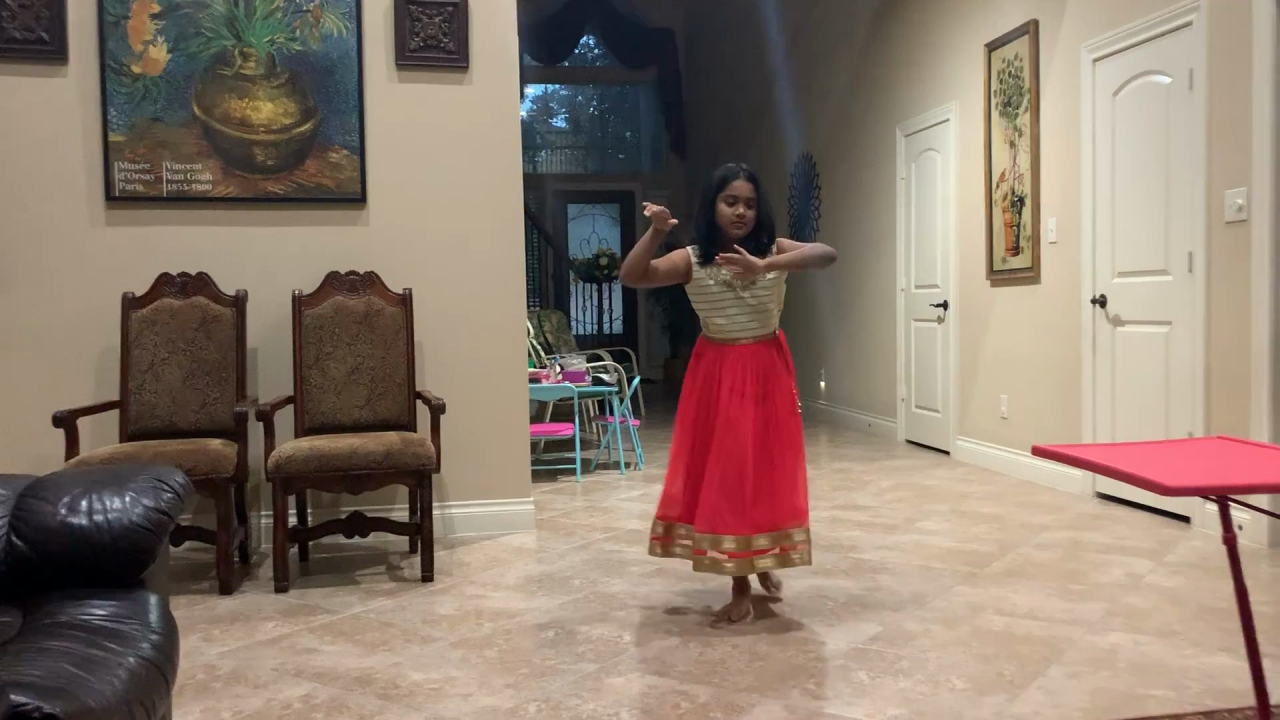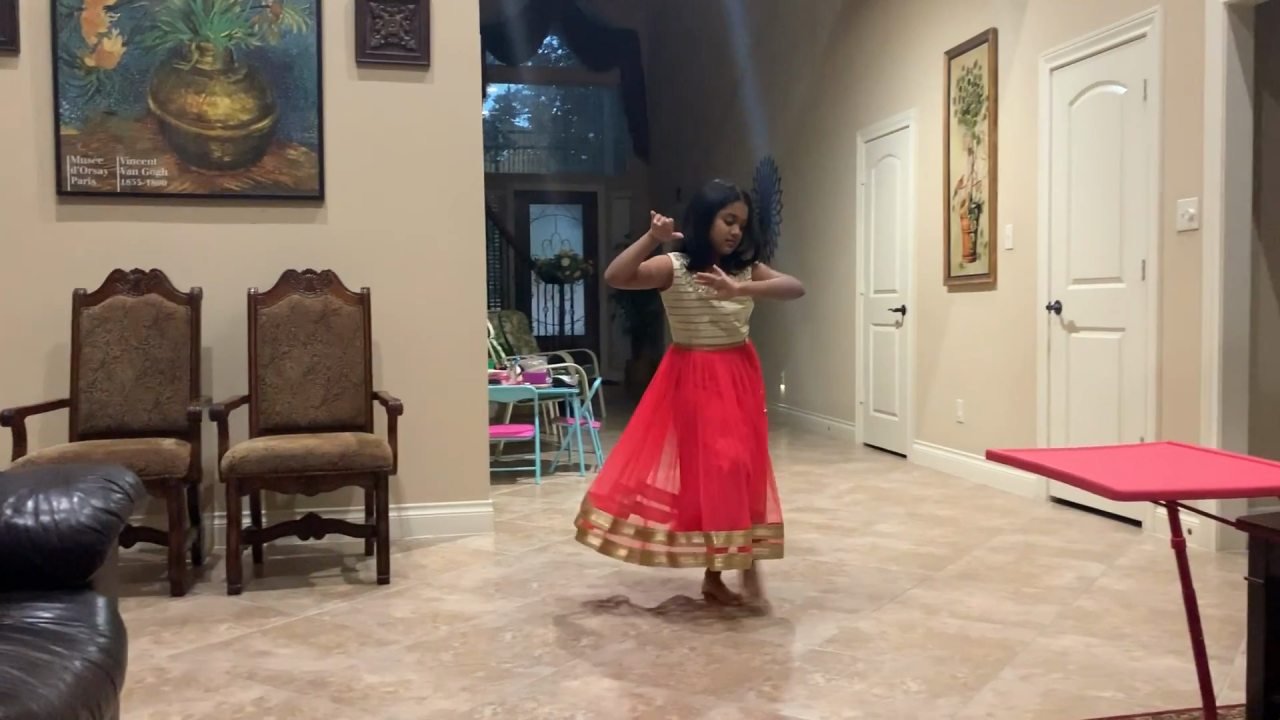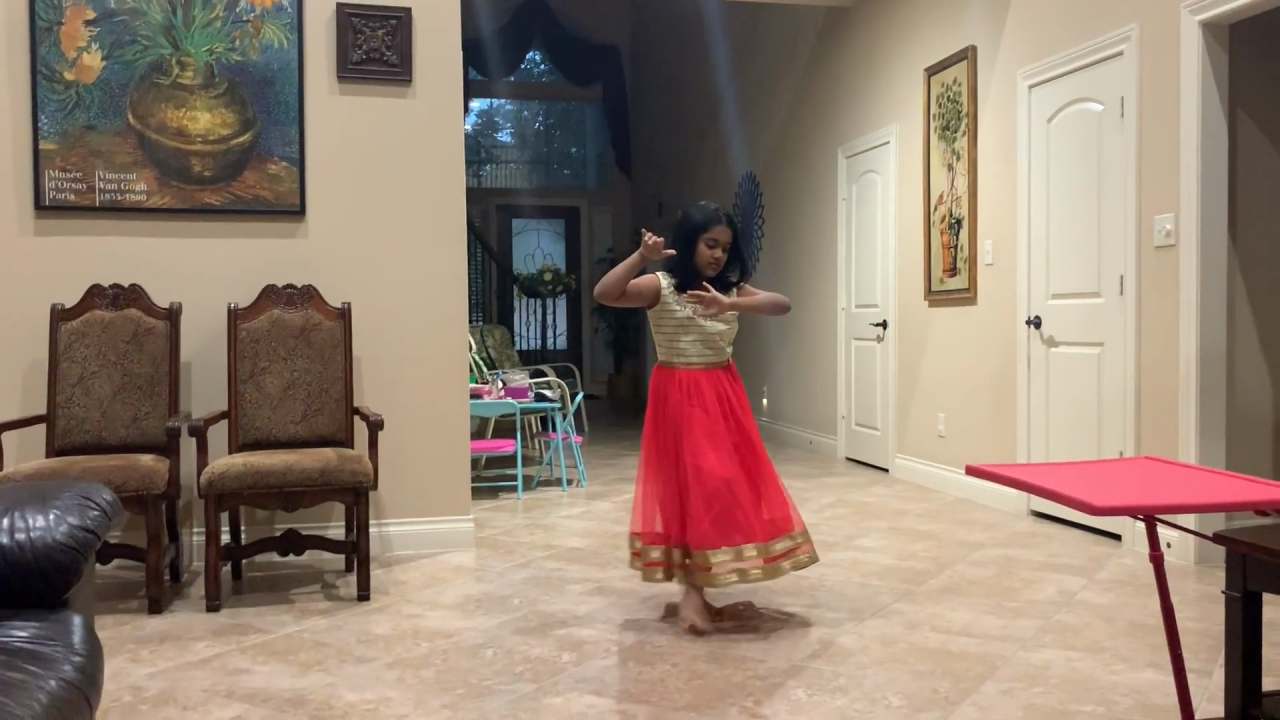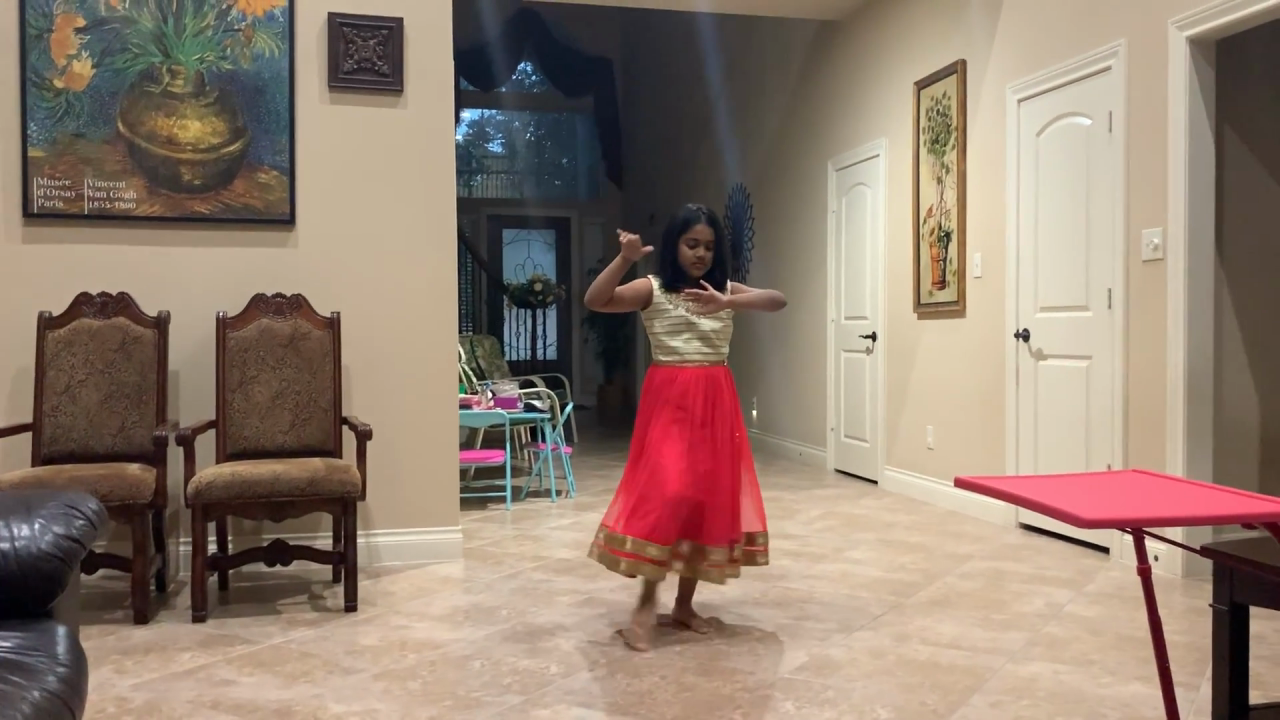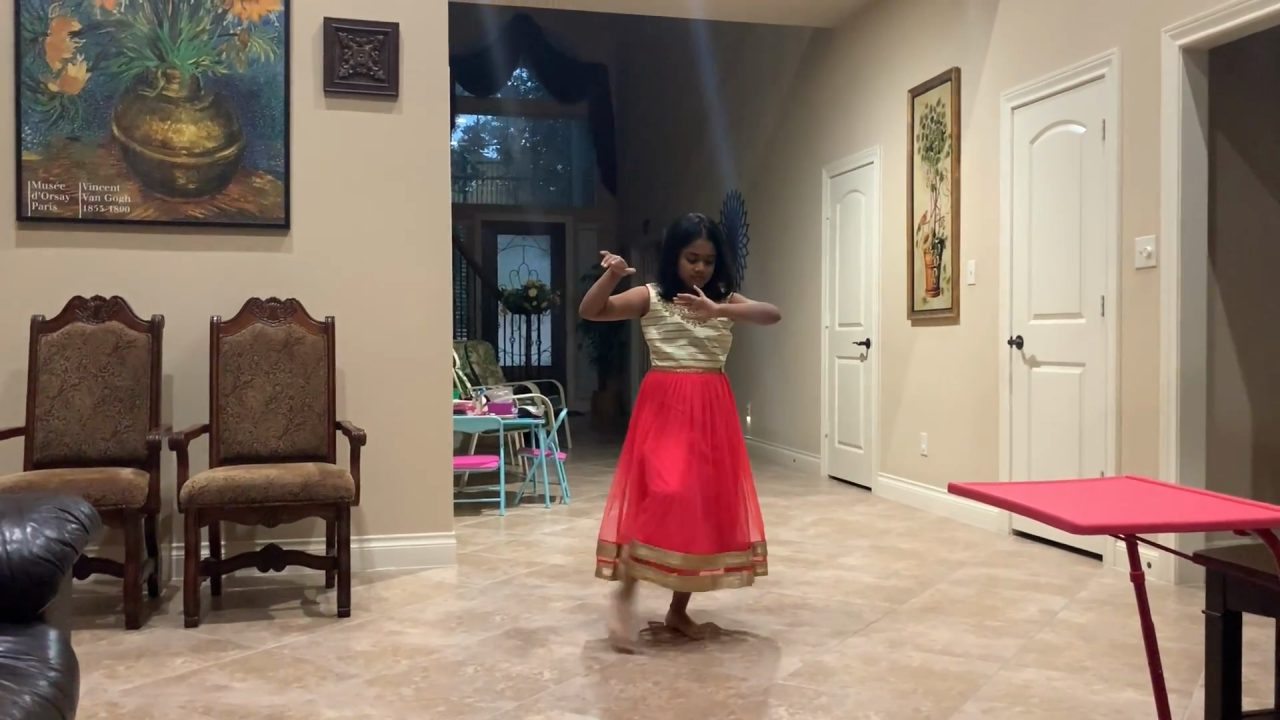
dt=0.4s
person 1, frame 1
left shoulder: (773, 251)
right shoulder: (692, 260)
left elbow: (828, 254)
right elbow: (631, 277)
left wrist: (765, 267)
right wrist: (655, 232)
left hip: (767, 368)
right hip: (718, 371)
left knee: (765, 467)
right knee: (721, 467)
left ankle: (760, 562)
right ankle: (739, 586)
person 1, frame 2
left shoulder: (747, 269)
right shoulder: (673, 267)
left elbow: (795, 287)
right elbow: (614, 278)
left wrist: (739, 289)
right wrist: (651, 238)
left hip: (738, 375)
right hip: (691, 376)
left knee: (736, 466)
right knee: (702, 466)
left ankle: (716, 575)
right ankle: (729, 569)
person 1, frame 3
left shoulder: (732, 289)
right shoulder: (660, 287)
left elbow: (782, 304)
right elbow: (604, 295)
left wrist: (729, 305)
right wrist: (642, 256)
left hip: (723, 393)
right hip: (679, 394)
left knee: (737, 486)
right knee: (702, 484)
left ankle: (700, 587)
right ankle: (691, 588)
person 1, frame 4
left shoulder: (725, 290)
right shoulder: (652, 290)
left elbow: (778, 300)
right elbow: (594, 301)
left wrist: (726, 302)
right wrist: (624, 259)
left hip: (716, 397)
right hip: (669, 396)
left knee: (708, 493)
right knee: (667, 490)
left ankle: (684, 603)
right ankle: (646, 599)
person 1, frame 5
left shoulder: (725, 300)
right shoulder: (650, 298)
left elbow: (773, 314)
right elbow: (589, 311)
left wrist: (718, 310)
right wrist: (611, 275)
left hip: (713, 406)
right hip: (665, 402)
left knee: (708, 499)
right knee: (666, 492)
left ankle: (678, 609)
right ankle: (624, 594)
